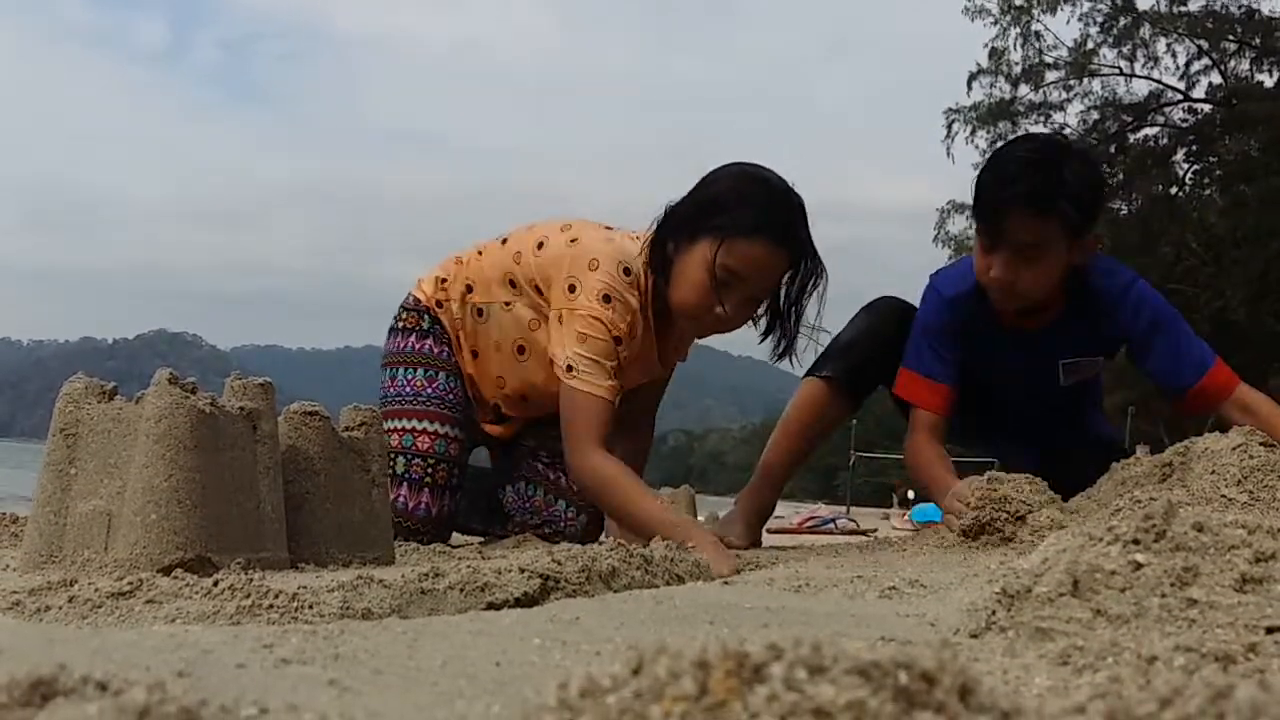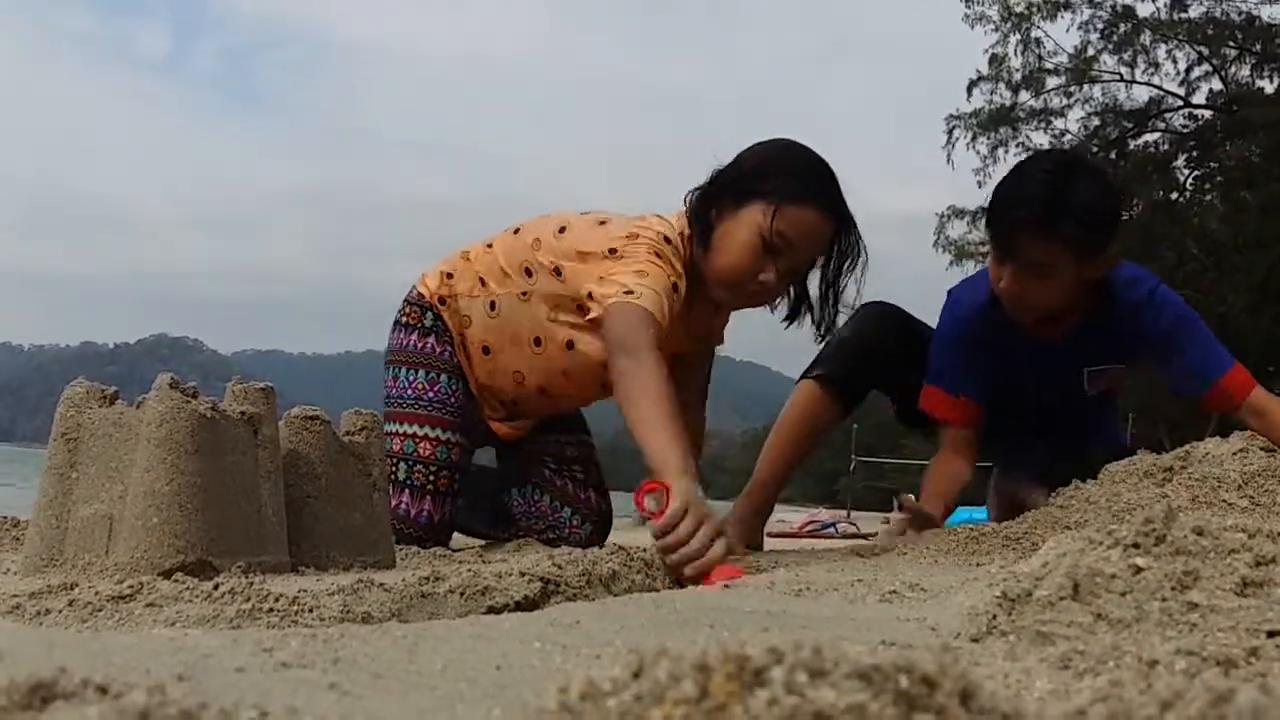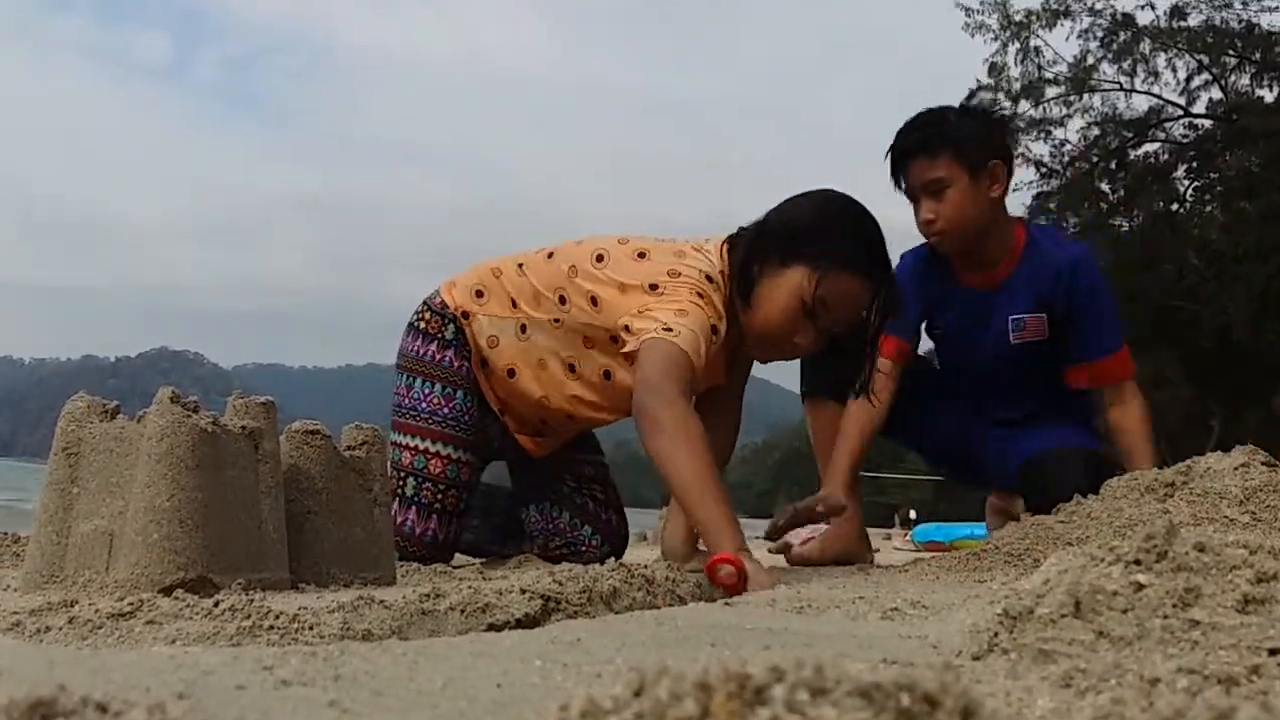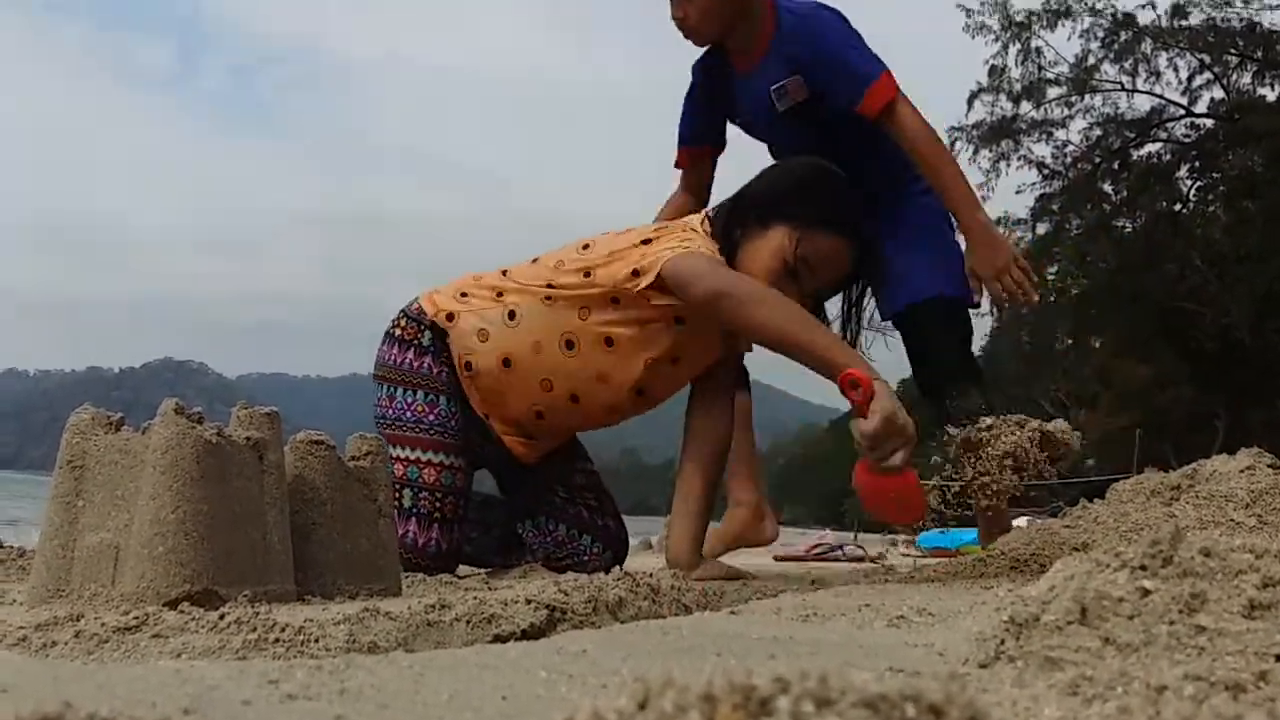
dt=0.7s
person 1, frame 1
left shoulder: (1118, 297)
right shoulder: (950, 292)
right elbow: (921, 437)
right wrist: (955, 497)
left hip: (1070, 445)
right hip: (963, 418)
right knee: (884, 321)
right ankle: (750, 509)
person 1, frame 2
left shoulder: (1142, 304)
right shoulder: (970, 308)
right elbow: (955, 447)
right wrist: (923, 519)
left hip: (1074, 445)
right hip: (982, 421)
right knee: (877, 329)
left ankle: (1028, 495)
right ankle: (746, 516)
person 1, frame 3
left shoulder: (1064, 265)
right shoulder: (918, 271)
left elbow: (1118, 393)
right elbow: (882, 380)
right wrist: (835, 484)
left hip: (1043, 437)
right hip: (957, 428)
left knee: (1075, 481)
right knee: (829, 345)
left ankle: (1015, 509)
right ankle: (847, 531)
person 1, frame 4
right shoulder: (711, 77)
left elbow: (901, 120)
right elbow: (690, 194)
left wrist: (976, 225)
left hip: (895, 208)
left knee: (941, 343)
right ankle: (746, 511)
person 2, frame 1
left shoulder: (682, 309)
right shoulder: (606, 285)
left elbow: (631, 429)
right elbow: (585, 457)
left wrist: (635, 525)
right wrist: (699, 543)
left knee: (571, 526)
right knee: (411, 522)
left ankle: (454, 496)
person 2, frame 2
left shoulder: (708, 289)
right shoulder: (647, 257)
left elbow: (684, 404)
right elbow: (633, 358)
left wrist: (680, 499)
right wrist: (681, 489)
left knee: (577, 531)
right knee: (412, 527)
left ankle: (463, 492)
person 2, frame 3
left shoulder: (736, 312)
right shoulder: (689, 297)
left elbow: (716, 426)
right elbow: (658, 404)
left wrist: (681, 549)
right wrist: (736, 557)
left knee: (594, 547)
right knee: (416, 543)
left ankle: (465, 512)
person 2, frame 4
left shoulder: (724, 327)
right shoulder: (690, 247)
left elbow: (712, 428)
right elbow: (716, 289)
left wrist: (686, 556)
right wrist: (866, 384)
left knee: (594, 554)
right knee: (420, 551)
left ankle: (457, 517)
